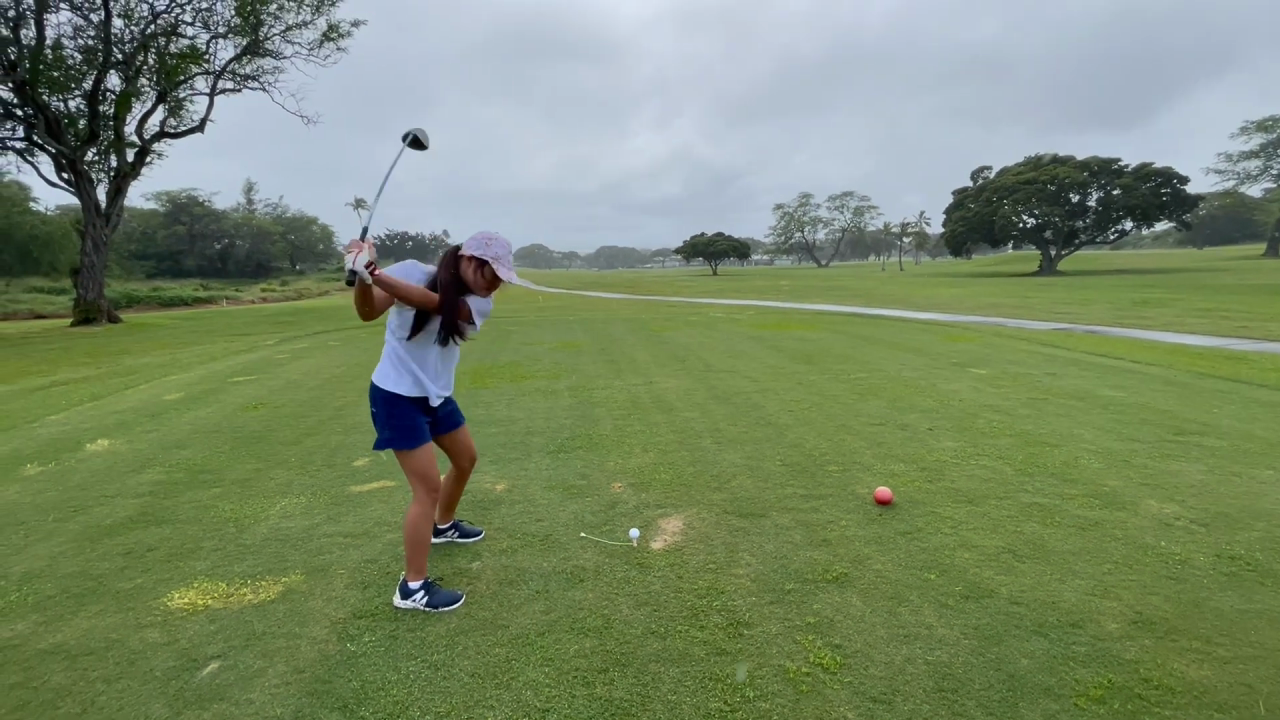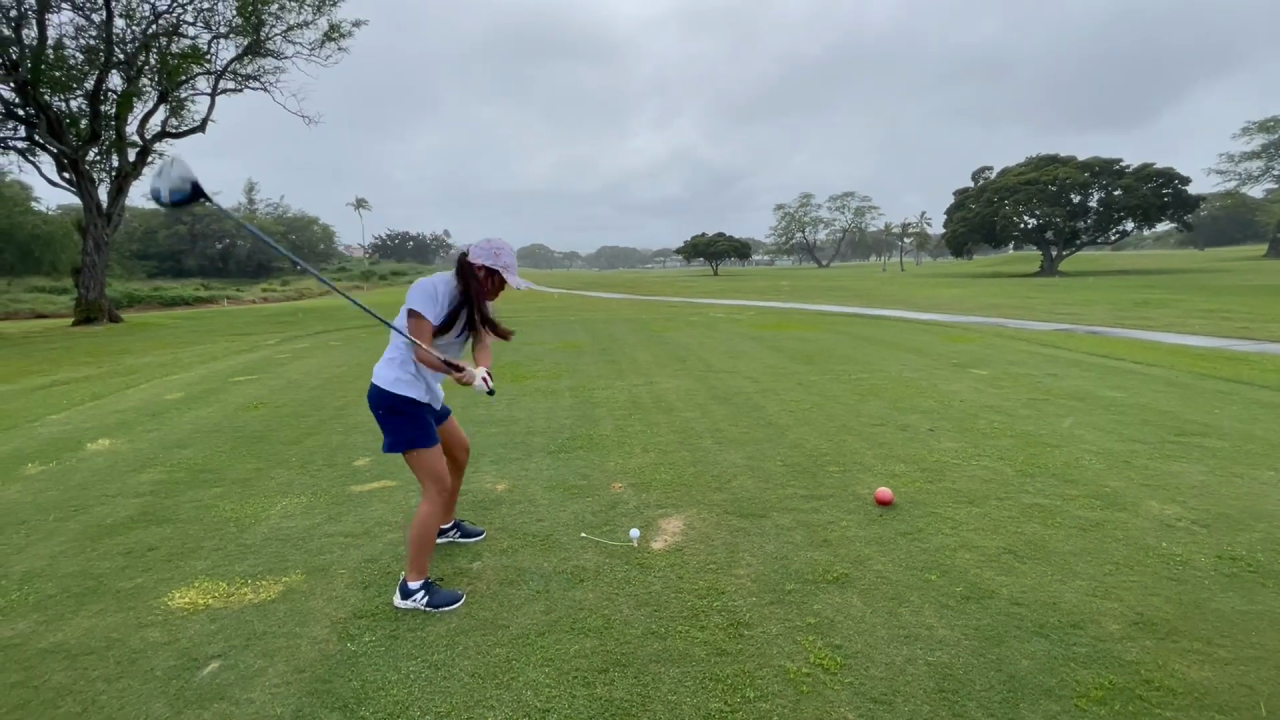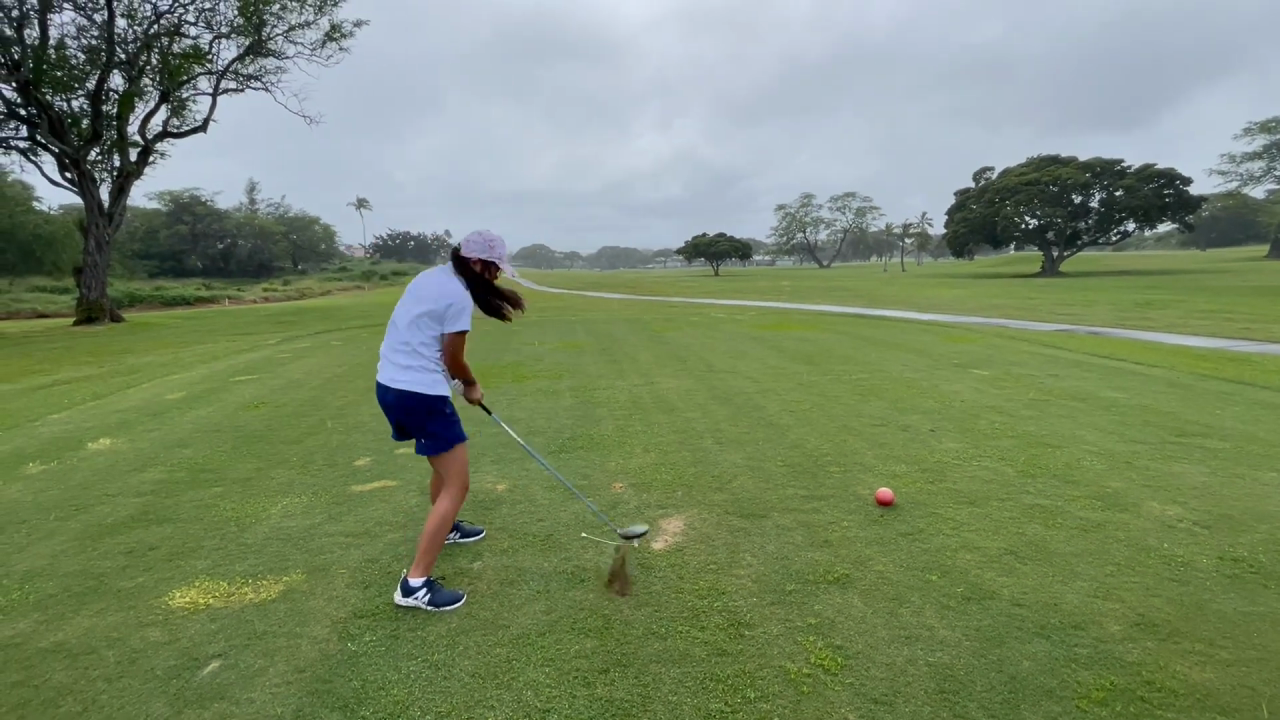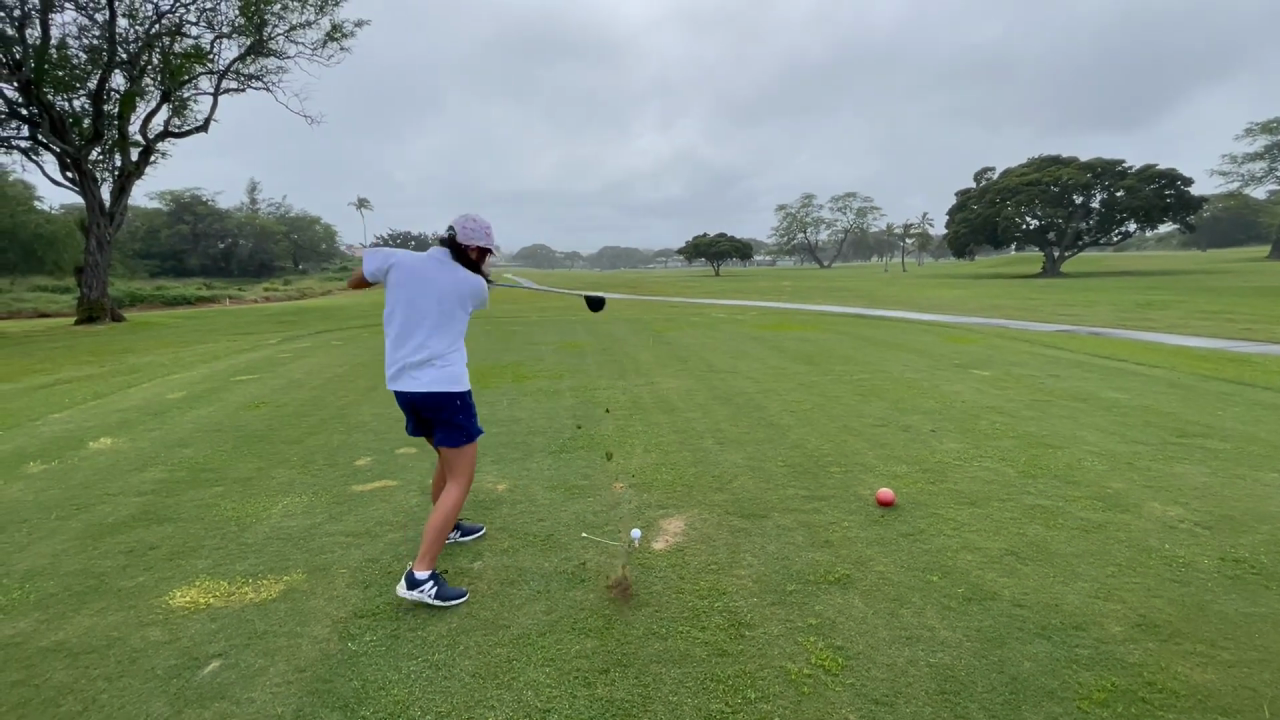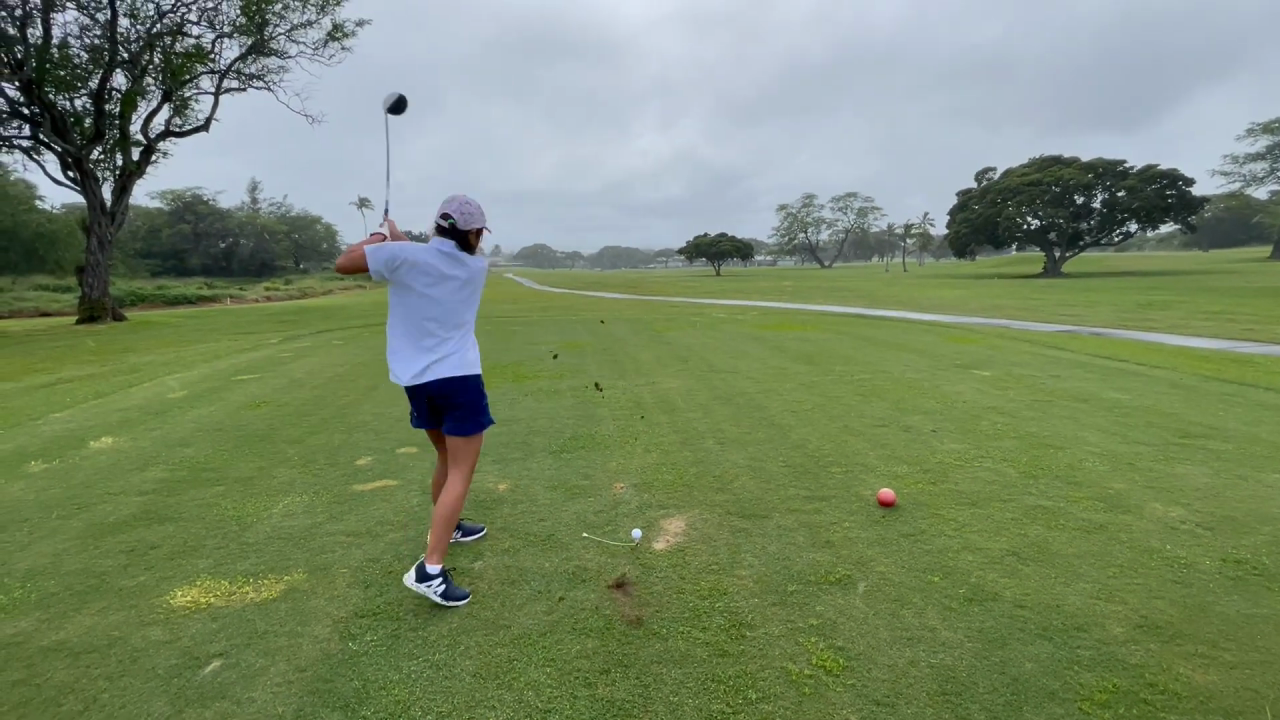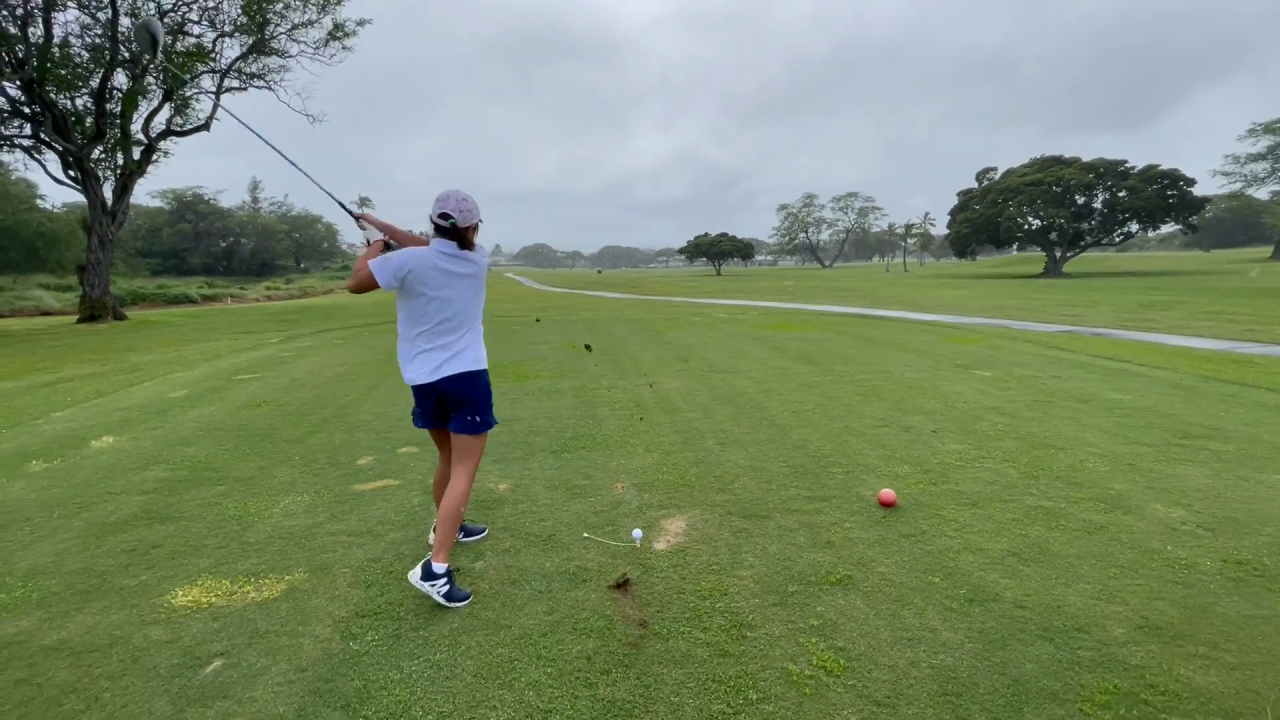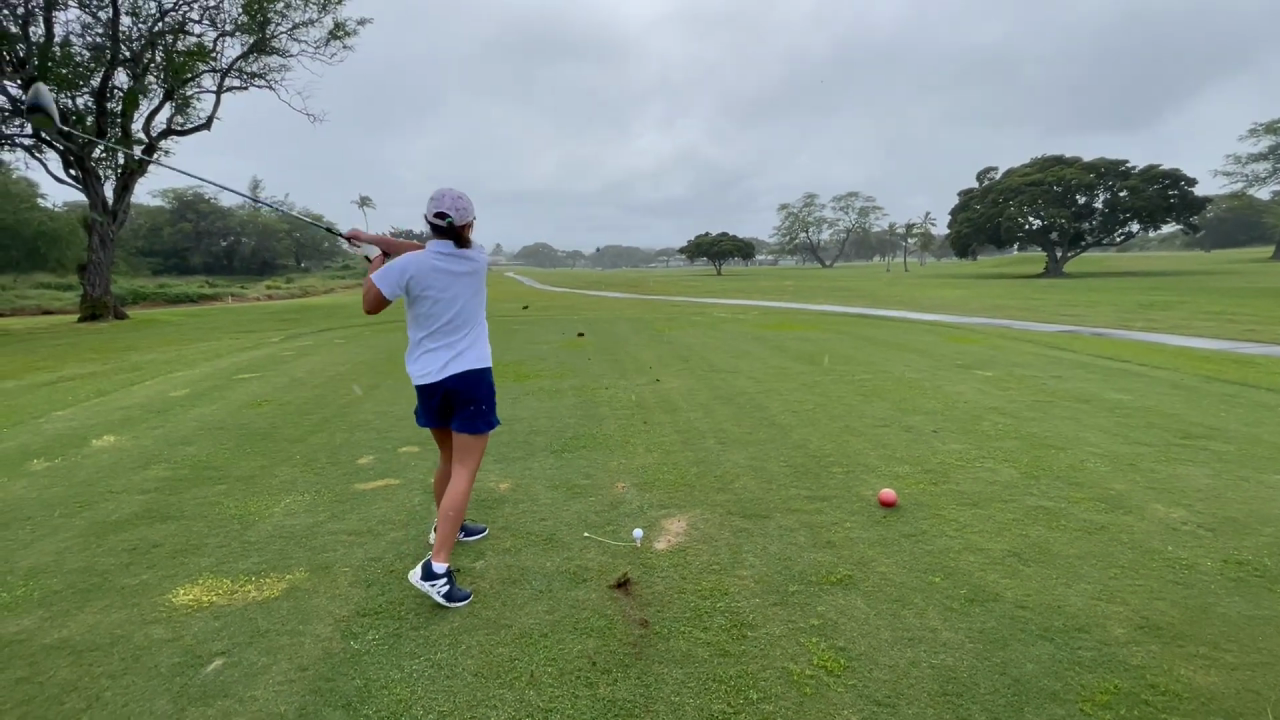
dt=0.1s
person 1, frame 1
left shoulder: (478, 304)
right shoulder: (414, 272)
left elbow: (424, 298)
right elbow: (368, 311)
left wrist: (372, 272)
right wrist: (364, 269)
left hip: (433, 392)
right hip: (395, 394)
left knee: (465, 458)
right knee: (428, 487)
left ankle: (443, 526)
right ankle: (412, 587)
person 1, frame 2
left shoulder: (478, 307)
right shoulder: (430, 289)
left elbow: (482, 346)
right elbow: (420, 350)
left wrist: (478, 372)
right wrist: (454, 373)
left hip: (425, 394)
right hip: (396, 395)
left knee: (459, 454)
right knee: (438, 487)
left ankle: (444, 526)
right ankle: (413, 587)
person 1, frame 3
left shoulder: (429, 277)
right shoulder: (458, 297)
right elbow: (452, 362)
right wrist: (469, 386)
left hip: (392, 386)
right hip: (419, 393)
left knee: (447, 461)
right knee: (456, 485)
left ankle: (445, 528)
right ankle: (415, 583)
person 1, frame 4
left shoulder: (397, 260)
right shoulder: (470, 283)
left elbow: (355, 280)
left hip: (404, 387)
right hip: (444, 392)
left knee: (447, 458)
right knee: (459, 481)
left ankle: (444, 526)
right ankle: (419, 576)
person 1, frame 5
left shoulder: (404, 255)
right shoulder: (477, 267)
left elbow: (342, 264)
left wrist: (381, 240)
right wrist: (398, 238)
left hip: (416, 380)
right hip: (460, 378)
left knee: (447, 456)
right knee: (460, 473)
left ankle: (446, 525)
right ankle: (429, 569)
person 1, frame 6
left shoulder: (409, 261)
right shoulder: (478, 262)
left elbow: (354, 284)
left wrist: (375, 253)
right wrist: (381, 224)
left hip: (424, 380)
right hip: (467, 376)
left knee: (449, 456)
right knee: (464, 471)
left ankle: (446, 526)
right ankle: (435, 567)
person 1, frame 7
left shoulder: (405, 267)
right shoulder: (477, 259)
left elbow: (370, 305)
left wrist: (378, 264)
right wrist: (375, 239)
left hip: (428, 379)
right hip: (471, 375)
left knee: (450, 456)
right knee: (464, 471)
left ankle: (446, 526)
right ankle: (435, 568)
